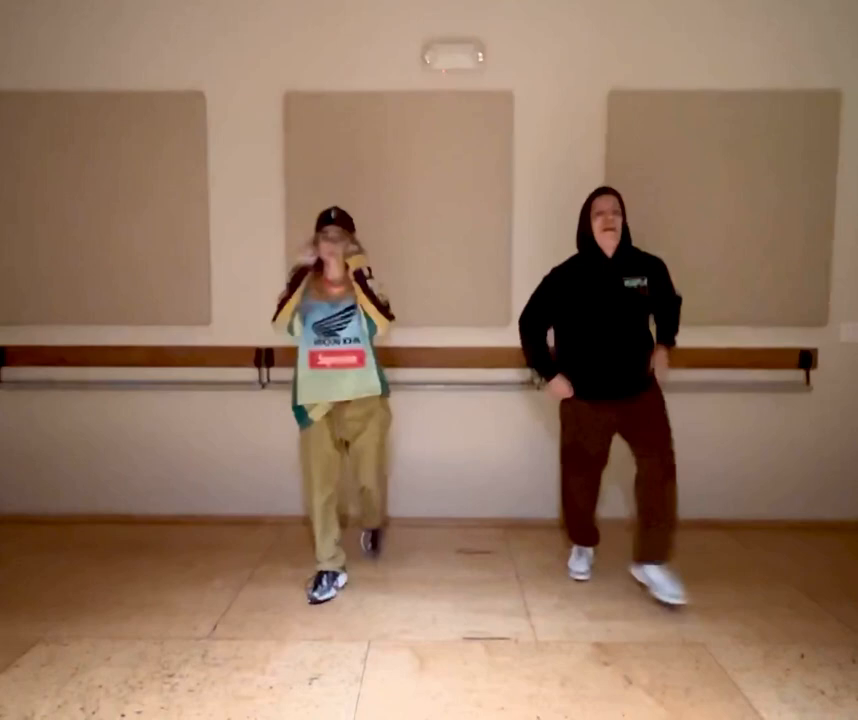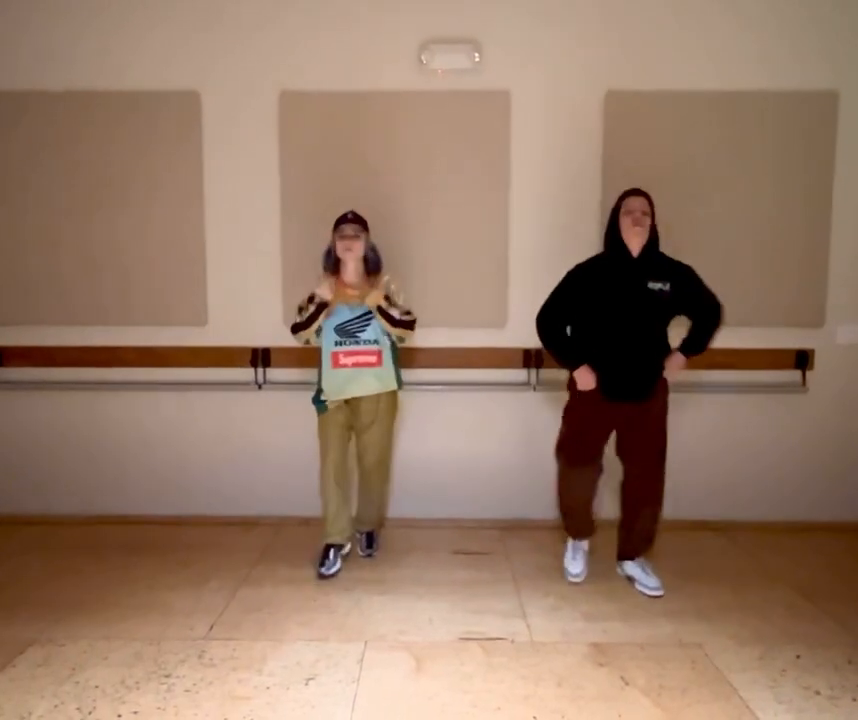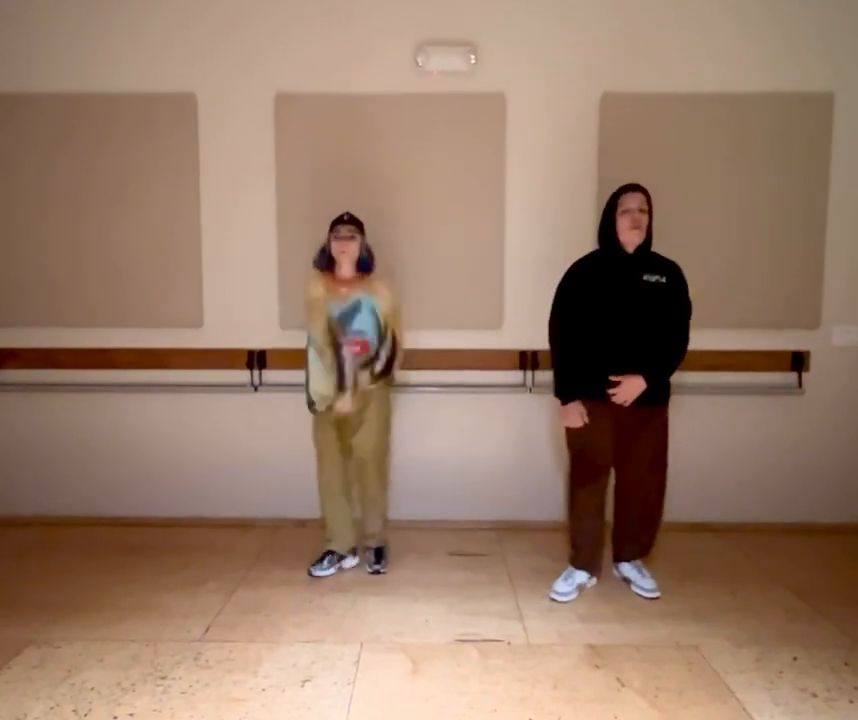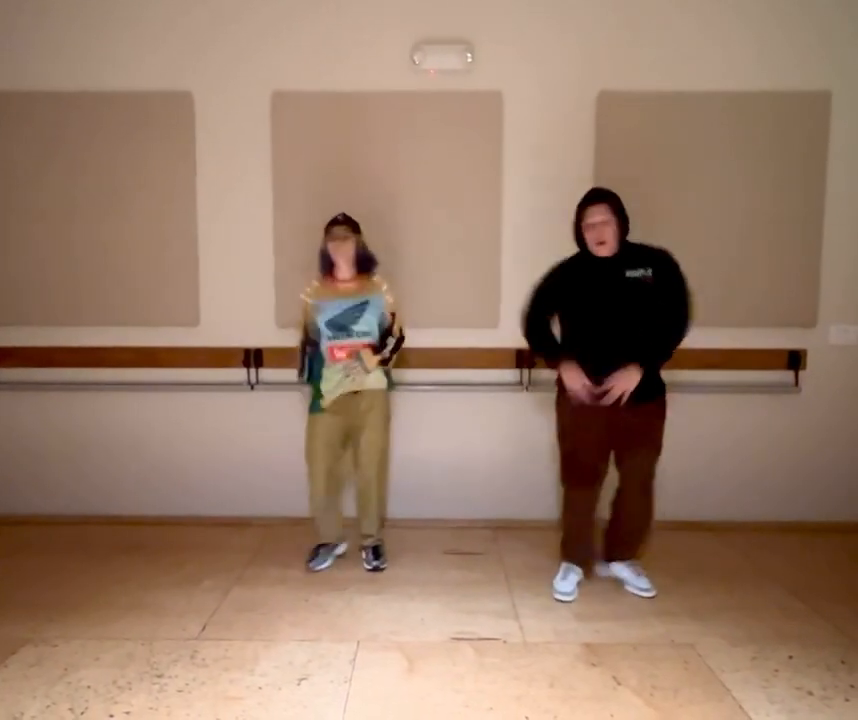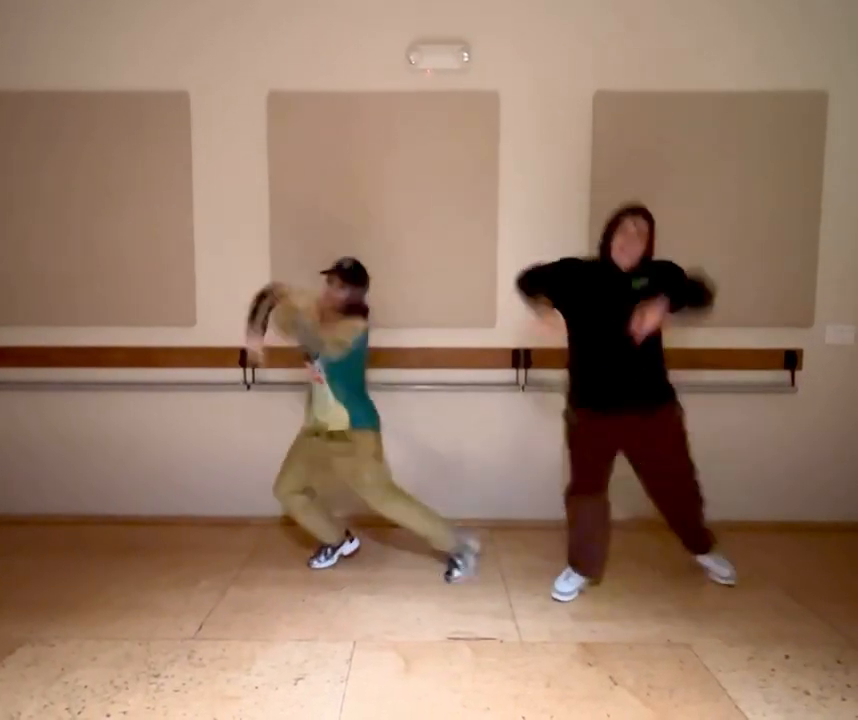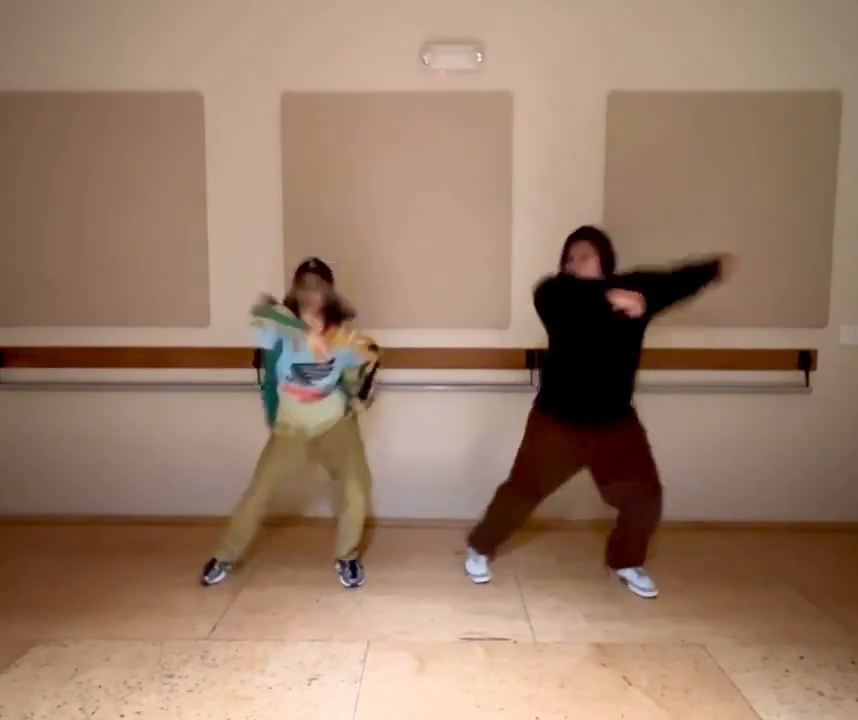
dt=0.5s
person 1, frame 1
left shoulder: (649, 268)
right shoulder: (566, 276)
left elbow: (669, 306)
right elbow: (530, 324)
left wrist: (664, 344)
right wrist: (550, 374)
left hip: (639, 389)
right hip: (583, 394)
left knee: (658, 467)
right knee: (581, 473)
left ankle: (652, 562)
right ankle: (583, 544)
person 1, frame 2
left shoulder: (673, 273)
right shoulder: (589, 273)
left elbow: (709, 312)
right elbow: (548, 321)
left wrist: (685, 351)
right wrist: (575, 364)
left hip: (647, 393)
right hip: (594, 390)
left knee: (646, 476)
right knee: (577, 464)
left ankle: (633, 556)
right ankle: (578, 538)
person 1, frame 3
left shoulder: (666, 273)
right shoulder: (584, 272)
left elbow: (677, 336)
right elbow: (563, 337)
left wrist: (647, 377)
right wrist: (567, 398)
left hip: (645, 397)
right hip: (591, 397)
left knee: (644, 481)
right knee: (589, 479)
left ankle: (629, 559)
right ankle: (582, 567)
person 1, frame 4
left shoulder: (655, 264)
right shoulder: (568, 275)
left elbow: (675, 322)
right elbow: (535, 323)
left wrist: (639, 367)
right wrist: (562, 365)
left hip: (642, 396)
right hip: (584, 397)
left knee: (637, 482)
right knee: (581, 481)
left ankle: (620, 558)
right ankle: (574, 563)
person 1, frame 5
left shoulder: (660, 277)
right shoulder: (577, 275)
left elbow: (698, 293)
right elbow: (531, 279)
left wrist: (663, 304)
right wrist: (540, 299)
left hip: (652, 408)
right hip: (592, 409)
left knee: (676, 482)
right knee: (587, 489)
left ankle: (703, 548)
right ankle: (582, 567)
person 1, frame 6
left shoulder: (636, 287)
right shoulder: (559, 291)
left elbow: (677, 282)
right elbow: (547, 299)
left wrist: (714, 268)
right wrist: (608, 299)
left hip: (615, 422)
right hip: (558, 420)
left knee: (644, 496)
right knee: (525, 487)
left ankle: (626, 563)
right ankle: (480, 547)
person 2, frame 1
left shoulder: (364, 285)
right shoulder: (306, 288)
left elbow: (382, 322)
right elbow: (281, 320)
left wrist: (361, 275)
right wrist: (300, 273)
left hip: (366, 400)
right hip: (317, 402)
left knee: (371, 476)
right knee: (319, 484)
left ankle: (372, 527)
right ankle: (330, 567)
person 2, frame 2
left shoulder: (383, 286)
right shoulder: (323, 289)
left elbow: (407, 329)
right elbow: (300, 333)
left wrist: (383, 306)
right wrist: (319, 301)
left hip: (378, 391)
right hip: (334, 393)
left knee: (374, 465)
right knee: (332, 465)
left ankle: (368, 528)
right ankle: (336, 539)
person 2, frame 3
left shoulder: (376, 288)
right shoulder: (319, 286)
left elbow: (392, 339)
right elbow: (321, 336)
left wrist: (375, 374)
right wrist: (339, 385)
left hip: (370, 390)
right hip: (329, 394)
left knee: (371, 467)
right knee: (331, 471)
left ankle: (375, 542)
right ankle: (340, 548)
person 2, frame 4
left shoulder: (377, 287)
right shoulder: (315, 290)
left elbow: (396, 336)
right elbow: (307, 339)
left wrist: (372, 358)
right wrist: (307, 377)
left hip: (370, 392)
right hip: (327, 393)
left knee: (371, 468)
right knee: (321, 467)
left ankle: (372, 541)
right ankle: (330, 539)
person 2, frame 5
left shoulder: (353, 324)
right shoulder: (317, 315)
left elbow: (329, 344)
right elbow: (273, 296)
right wrist: (255, 331)
left hip: (356, 428)
right hip: (318, 426)
left knee: (383, 496)
right knee: (287, 489)
left ankle: (455, 544)
right ankle: (338, 540)
person 2, frame 6
left shoulder: (345, 337)
right shoulder: (281, 324)
left elbow: (371, 358)
right elbow: (260, 313)
left wrist: (361, 396)
right wrist: (288, 320)
left hip: (336, 426)
right hip: (289, 431)
left knee: (356, 490)
right knee: (257, 496)
left ankle: (347, 557)
right ankle: (224, 558)
